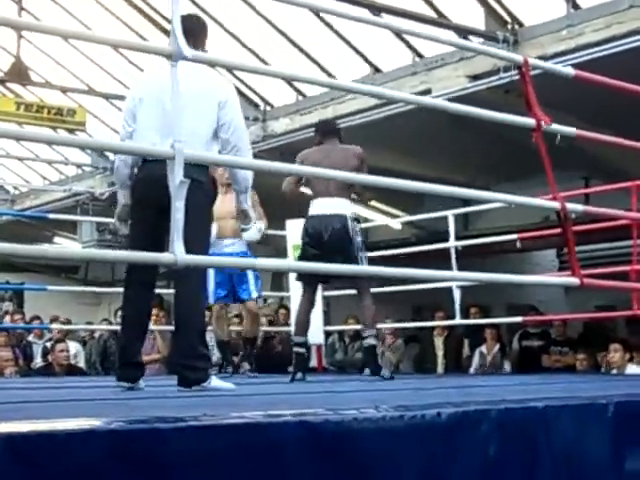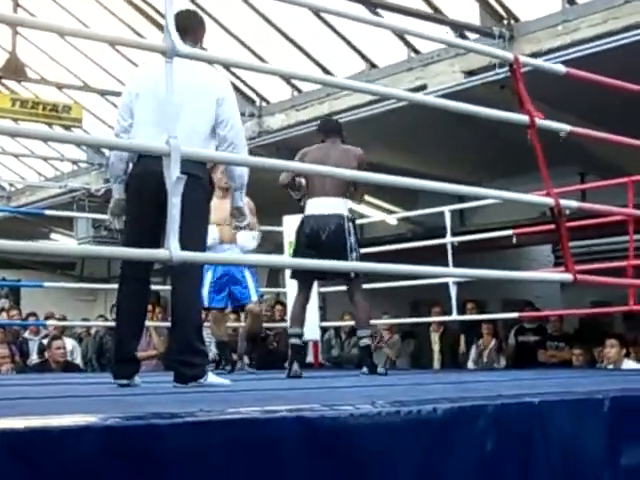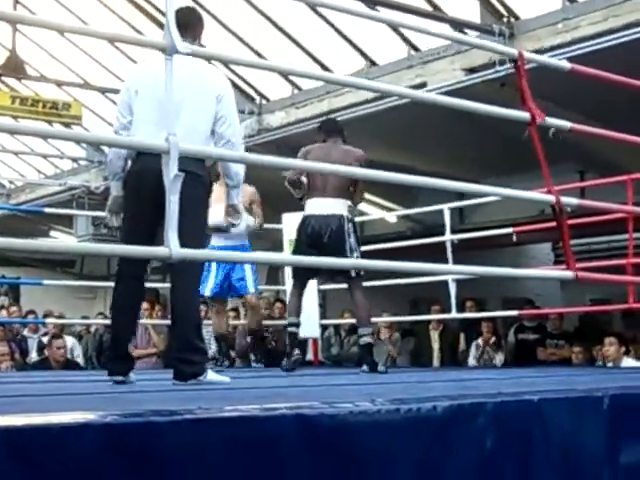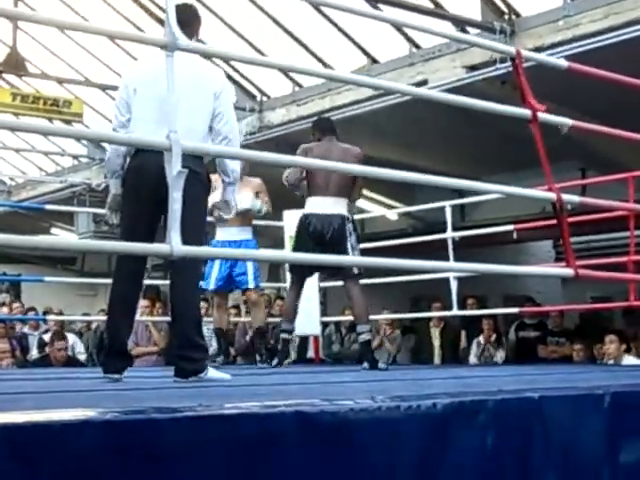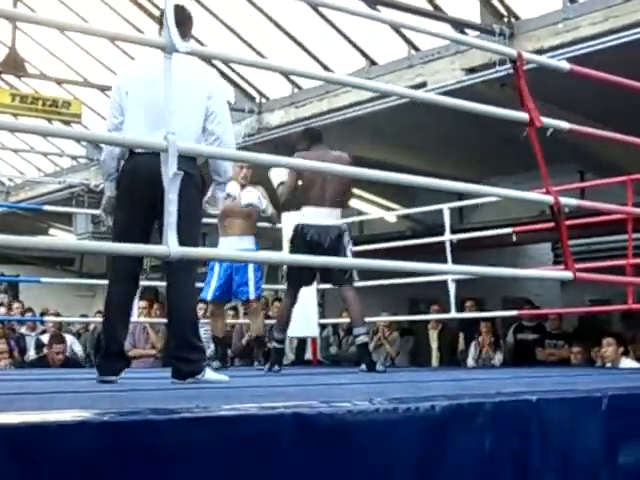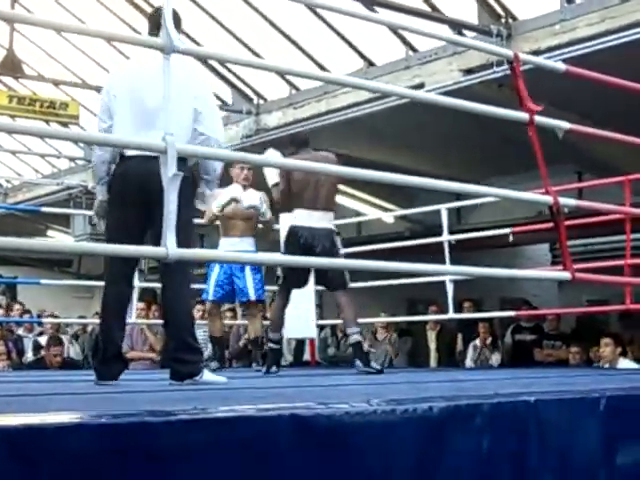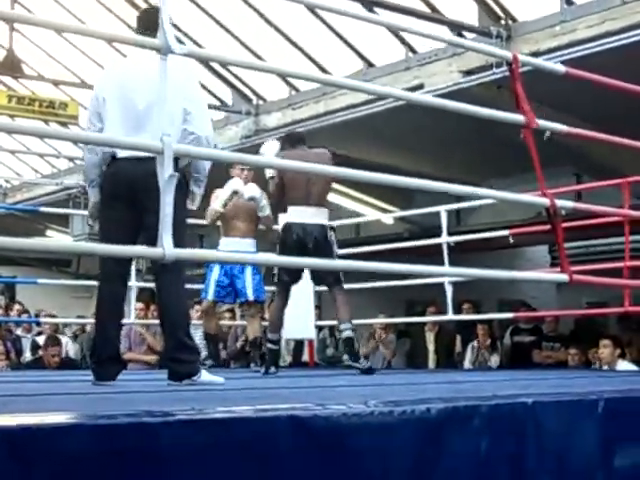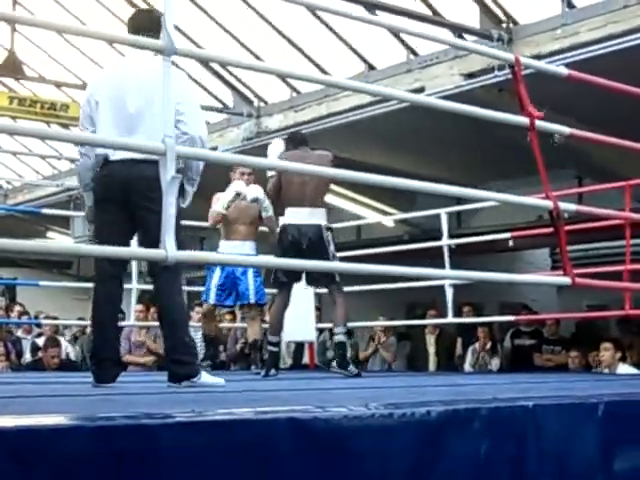
dt=0.1s
person 1, frame 1
left shoulder: (147, 80)
right shoulder: (217, 84)
left elbow: (126, 141)
right elbow: (236, 144)
left wrist: (123, 193)
right wrist: (244, 197)
left hip: (149, 176)
right hip: (192, 178)
left knee: (140, 273)
right knee: (190, 273)
left ankle: (129, 370)
right ankle: (193, 372)
person 1, frame 2
left shoulder: (143, 76)
right shoulder: (214, 81)
left elbow: (121, 135)
right elbow: (233, 141)
left wrist: (118, 188)
left hip: (145, 172)
right hip: (189, 174)
left knee: (135, 268)
right knee: (186, 270)
left ankle: (124, 366)
right ankle: (189, 368)
person 1, frame 3
left shoulder: (143, 73)
right shoulder: (214, 78)
left elbow: (121, 131)
right elbow: (230, 140)
left wrist: (116, 185)
right wrist: (234, 192)
left hip: (143, 170)
right hip: (189, 172)
left knee: (131, 266)
right knee: (185, 267)
left ankle: (119, 363)
right ankle: (189, 366)
person 1, frame 4
left shoulder: (140, 70)
right shoulder: (211, 75)
left elbow: (119, 129)
right elbow: (227, 136)
left wrist: (114, 183)
right wrist: (229, 188)
left hip: (142, 167)
right hip: (187, 169)
left knee: (129, 263)
right knee: (186, 265)
left ankle: (114, 360)
right ankle: (190, 363)
person 1, frame 5
left shoulder: (133, 72)
right shoulder: (204, 74)
left elbow: (114, 132)
right elbow: (220, 136)
left wrist: (110, 185)
right wrist: (220, 187)
left hip: (136, 169)
right hip: (181, 171)
left knee: (124, 266)
right knee: (180, 267)
left ankle: (110, 362)
right ankle: (188, 365)
person 1, frame 6
left shoulder: (121, 73)
right shoulder: (192, 73)
left elbow: (103, 135)
right elbow: (210, 135)
left wrist: (101, 189)
right wrist: (209, 185)
left hip: (127, 172)
right hip: (172, 172)
left knee: (119, 269)
right knee: (175, 268)
left ankle: (107, 365)
right ankle: (186, 366)
person 1, frame 7
left shoulder: (111, 75)
right shoulder: (180, 73)
left elbow: (93, 138)
right elbow: (200, 134)
left wrist: (93, 190)
right wrist: (196, 185)
left hip: (118, 174)
right hip: (161, 173)
left knee: (113, 271)
right knee: (169, 269)
left ankle: (105, 367)
right ankle: (184, 367)
person 1, frame 8
left shoulder: (103, 78)
right shoulder: (172, 75)
left elbow: (86, 142)
right elbow: (193, 135)
left wrist: (88, 192)
right wrist: (190, 182)
left hip: (111, 176)
right hip: (154, 175)
left knee: (108, 272)
right knee: (165, 270)
left ankle: (104, 369)
right ankle: (183, 368)
person 2, frame 1
left shoulder: (305, 156)
right shoulder: (356, 153)
left elbow: (288, 188)
right elbow: (364, 193)
left hip: (315, 221)
right hip: (342, 220)
left knee: (308, 294)
right knee: (363, 289)
left ankle: (299, 364)
right ankle: (371, 361)
person 2, frame 2
left shoulder: (306, 153)
right shoulder: (356, 154)
left elbow: (284, 181)
right elbow: (358, 195)
left hip: (311, 220)
right hip: (338, 221)
left knee: (303, 290)
right knee: (355, 289)
left ankle: (295, 358)
right ankle: (367, 360)
person 2, frame 3
left shoulder: (308, 151)
right shoulder: (358, 156)
left elbow: (290, 177)
right elbow: (356, 198)
left wrist: (300, 187)
left hip: (311, 220)
right hip: (338, 220)
left knee: (298, 285)
right knee: (355, 287)
left ankle: (292, 347)
right ankle: (367, 357)
person 2, frame 4
left shoulder: (307, 149)
right shoulder: (355, 153)
left elbow: (292, 179)
right elbow: (354, 195)
left wrist: (297, 181)
left hip: (311, 218)
right hip: (339, 219)
left knee: (296, 284)
right knee: (352, 284)
left ankle: (283, 350)
right ankle: (367, 354)
person 2, frame 5
left shoulder: (299, 160)
right shoulder: (345, 159)
left elbow: (285, 199)
left wrist: (284, 181)
left hip: (306, 229)
right hip: (334, 229)
left knee: (290, 295)
right knee: (348, 290)
left ankle: (275, 357)
right ankle: (365, 356)
person 2, frame 6
right shoulder: (331, 159)
left elbow: (282, 204)
left wrist: (273, 178)
left hip: (299, 231)
right hip: (326, 232)
left knee: (282, 294)
right knee: (341, 295)
left ankle: (272, 359)
right ankle: (360, 355)
person 2, frame 7
left shoulder: (282, 158)
right shoulder: (326, 156)
left elbow: (276, 199)
left wrist: (271, 170)
left hip: (293, 228)
right hip: (320, 228)
left knee: (281, 293)
right knee: (336, 289)
left ankle: (271, 359)
right ankle: (350, 351)
person 2, frame 8
left shoulder: (283, 159)
right shoulder: (327, 158)
left elbow: (273, 197)
left hip: (290, 229)
right hip: (317, 229)
left knee: (282, 294)
right knee: (335, 290)
left ankle: (271, 362)
right ankle: (340, 356)
person 3, frame 1
left shoulder: (248, 196)
left elbow: (262, 219)
left wrist: (258, 228)
left hip: (241, 255)
right hip: (216, 257)
left knee: (253, 308)
right knee: (218, 311)
left ankle: (247, 360)
right ankle: (227, 362)
person 3, frame 2
left shoulder: (245, 202)
left elbow: (256, 230)
left wrist: (253, 238)
left hip: (239, 261)
right hip: (214, 263)
left knee: (255, 310)
right knee: (216, 315)
left ankle: (249, 353)
right ankle: (226, 361)
person 3, frame 3
left shoulder: (250, 191)
right shoulder: (209, 190)
left elbow: (260, 220)
left wrist: (250, 222)
right wrist: (209, 219)
left hip: (241, 249)
right hip: (217, 249)
left knee: (252, 299)
right knee: (218, 304)
left ankle: (255, 352)
right ankle: (224, 355)
person 3, frame 4
left shoulder: (256, 183)
right shoulder: (214, 180)
left elbow: (268, 210)
left wrist: (255, 205)
right wrist: (217, 196)
left hip: (245, 243)
right hip: (221, 243)
left knee: (254, 296)
right knee: (219, 299)
left ankle: (260, 352)
right ankle: (223, 351)
person 3, frame 5
left shoulder: (258, 192)
left elbow: (272, 216)
right elbow: (206, 207)
left wrist: (260, 204)
right wrist: (222, 195)
left hip: (247, 253)
left knee: (253, 305)
right knee: (215, 307)
left ankle: (259, 357)
right ankle: (220, 355)
person 3, frame 6
left shoulder: (258, 196)
right shoulder: (220, 194)
left elbow: (269, 223)
right elbow: (208, 219)
left wrist: (260, 208)
right wrist: (224, 201)
left hip: (247, 255)
right hip: (223, 254)
left knee: (253, 307)
right knee: (212, 307)
left ankle: (257, 358)
right ankle: (218, 356)
person 3, frame 7
left shoulder: (257, 194)
right shoulder: (219, 193)
left elbow: (269, 225)
right elbow: (210, 218)
left wrist: (260, 201)
right wrist: (226, 196)
left hip: (248, 254)
right hip: (223, 254)
left knee: (251, 308)
right knee: (209, 305)
left ankle: (255, 358)
person 3, frame 8
left shoulder: (258, 197)
right shoulder: (220, 196)
left elbow: (272, 227)
right elbow: (212, 221)
left wrist: (263, 203)
right wrist: (229, 198)
left hip: (248, 258)
right hip: (223, 257)
left knee: (252, 310)
right knee: (210, 308)
left ankle: (256, 361)
